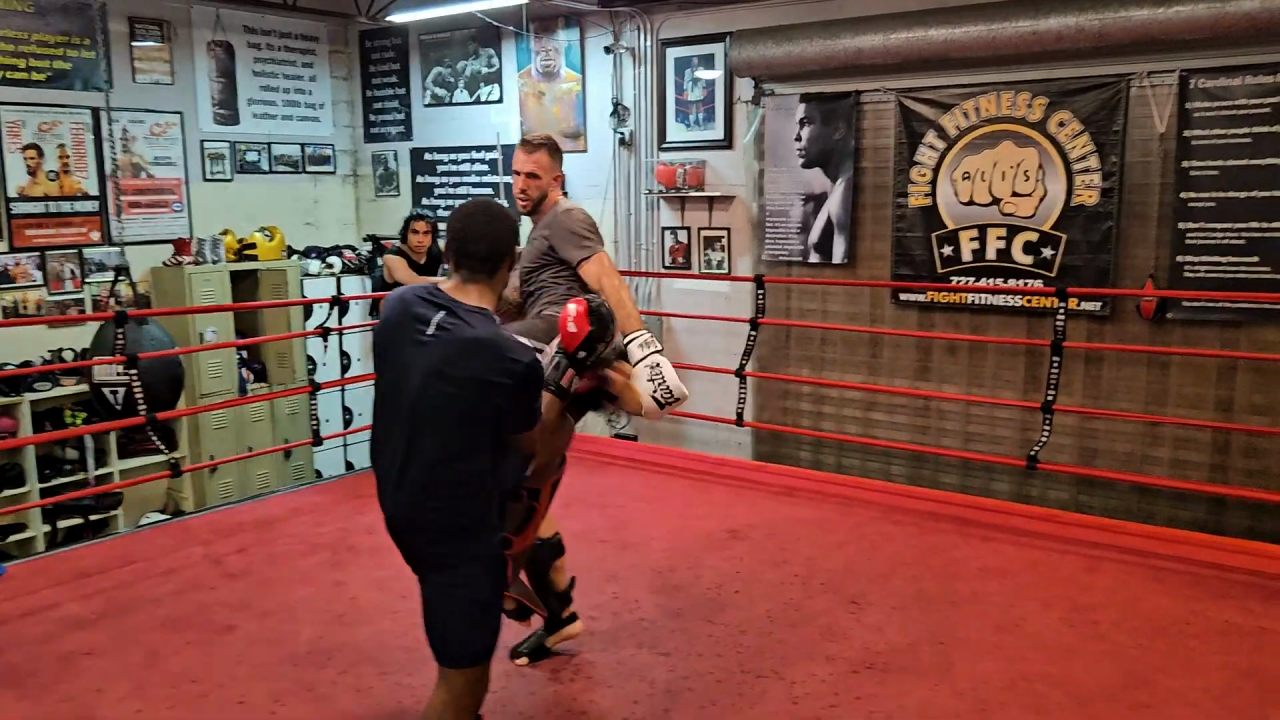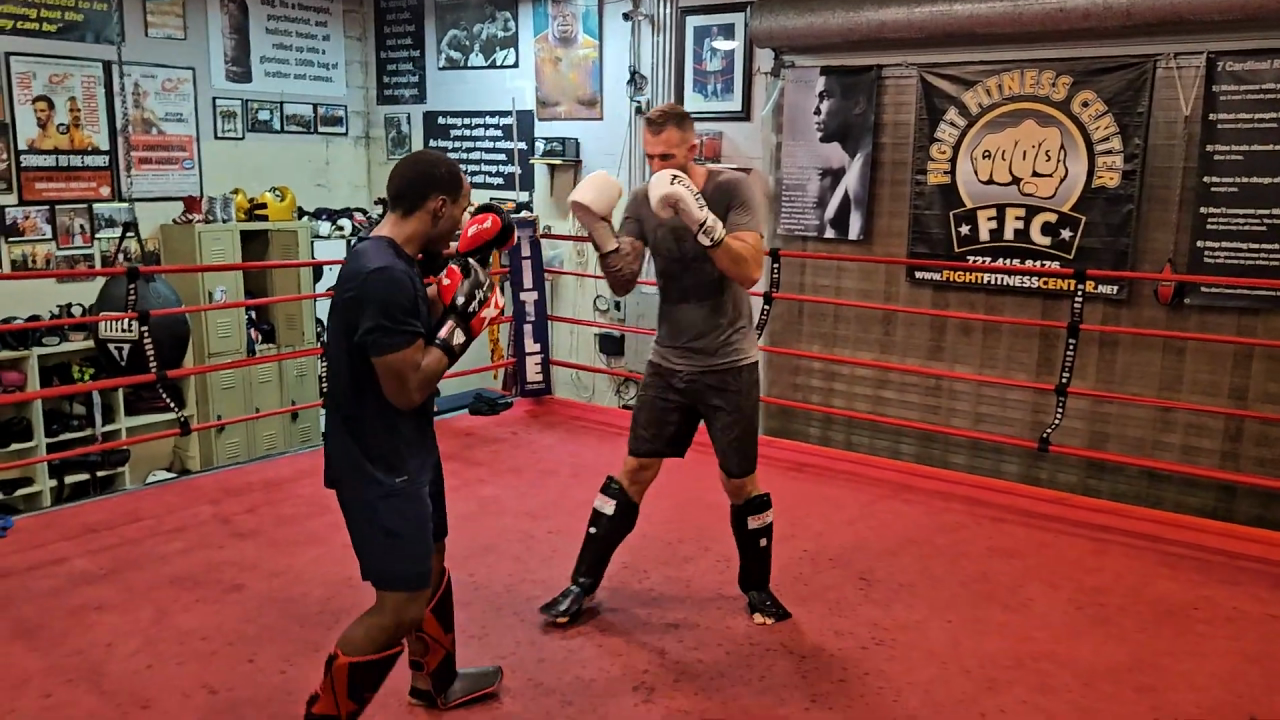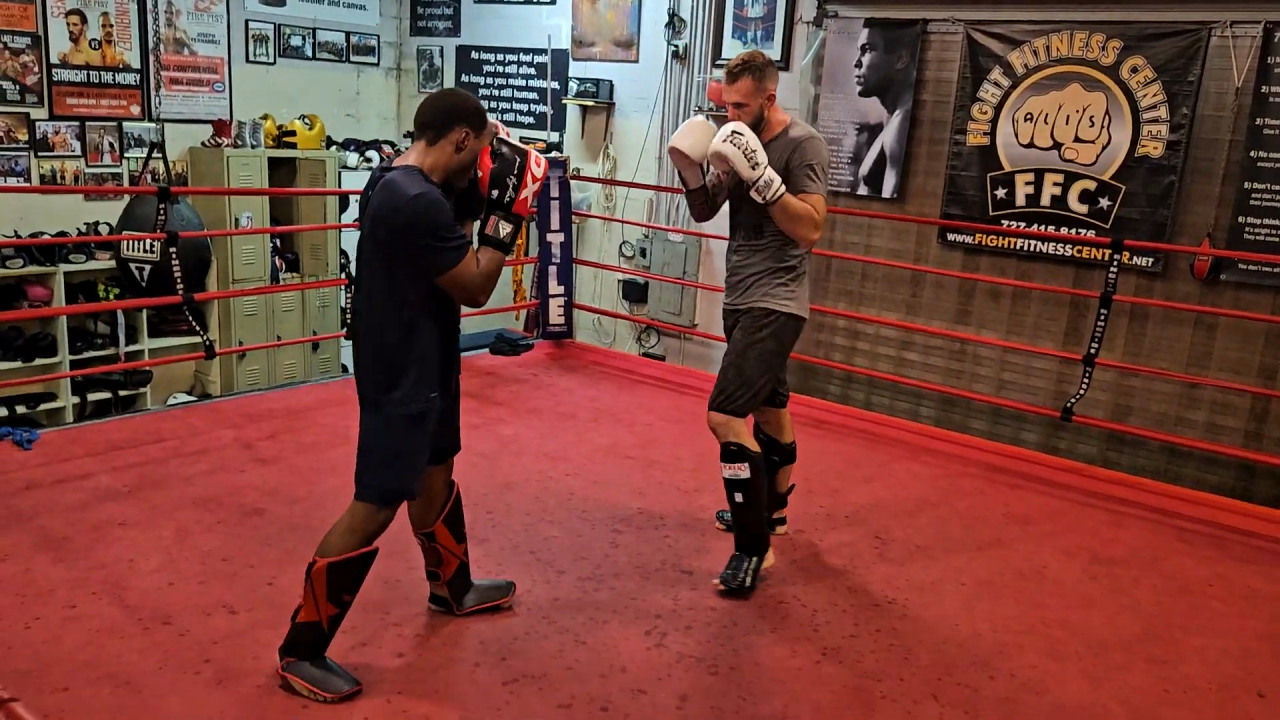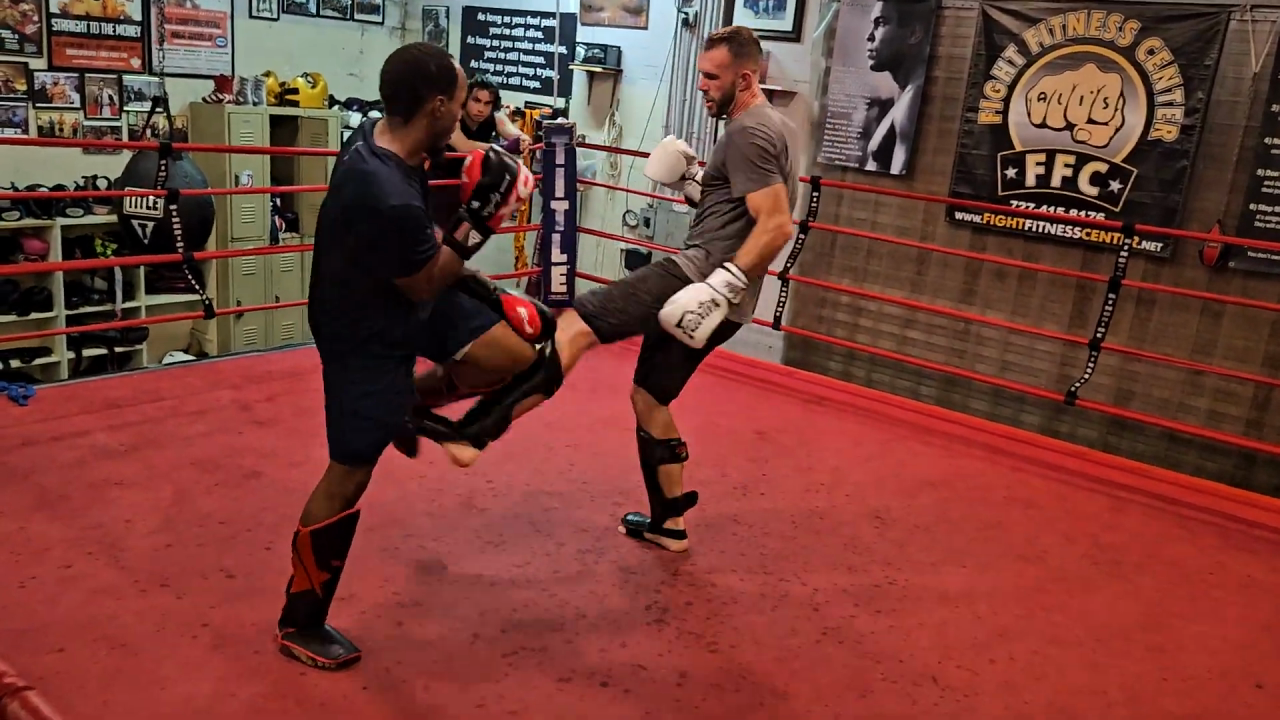
dt=0.7s
person 1, frame 1
left shoulder: (399, 305)
right shoulder: (505, 359)
right elbow: (529, 444)
right wrist: (566, 366)
left hip: (411, 484)
right hip: (451, 513)
left knee: (553, 418)
left ankle: (504, 562)
person 1, frame 2
left shoulder: (393, 260)
right shoulder: (381, 275)
right elbow: (406, 389)
left wrist: (461, 271)
right wrist: (462, 321)
left hip: (407, 447)
right hip: (376, 463)
left knee: (430, 563)
right knee: (403, 604)
person 1, frame 3
left shoulder: (400, 181)
right shoulder: (415, 202)
left elbow: (451, 250)
right elbow: (475, 288)
left wrist: (482, 192)
right wrist: (508, 208)
left hip: (424, 365)
right hip: (401, 376)
left knee: (435, 474)
right knee: (374, 507)
left ankle: (452, 587)
right ankle: (302, 650)
person 1, frame 4
left shoulder: (387, 141)
right shoulder: (392, 201)
right elbow: (425, 280)
left wrist: (476, 237)
right wrist: (479, 220)
left hip: (412, 302)
right hip: (364, 332)
left knee: (515, 350)
right knee: (349, 473)
left ankle: (412, 400)
right ankle: (300, 623)
person 2, frame 1
left shoulder: (568, 222)
right shoulder: (537, 233)
left elbow: (608, 285)
left wrist: (640, 348)
right wrist: (500, 298)
right ankle: (558, 616)
person 2, frame 2
left shoulder: (733, 189)
right shoulder: (643, 200)
left elbow: (749, 271)
right elbow: (621, 283)
left wrist: (698, 217)
right wrist: (599, 231)
left hip: (728, 364)
right hip: (670, 363)
left knee: (740, 481)
right knee: (635, 468)
left ankle: (758, 586)
right ankle: (584, 582)
person 2, frame 3
left shoulder: (804, 145)
right shoulder: (740, 141)
left elbow: (808, 230)
right elbow: (703, 211)
left wrist: (758, 174)
right wrist: (690, 171)
left hip: (773, 305)
right hip: (740, 301)
left knee: (726, 418)
right knee: (767, 407)
left ankle: (752, 547)
right ankle: (770, 506)
person 2, frame 4
left shoulder: (750, 131)
right shoulder: (767, 126)
left elbow: (777, 225)
left wrist: (721, 284)
right wrist: (699, 181)
left hip: (698, 278)
right hip: (716, 291)
left knee: (574, 329)
right knee: (648, 398)
left ankle: (471, 431)
right ankle: (669, 520)
